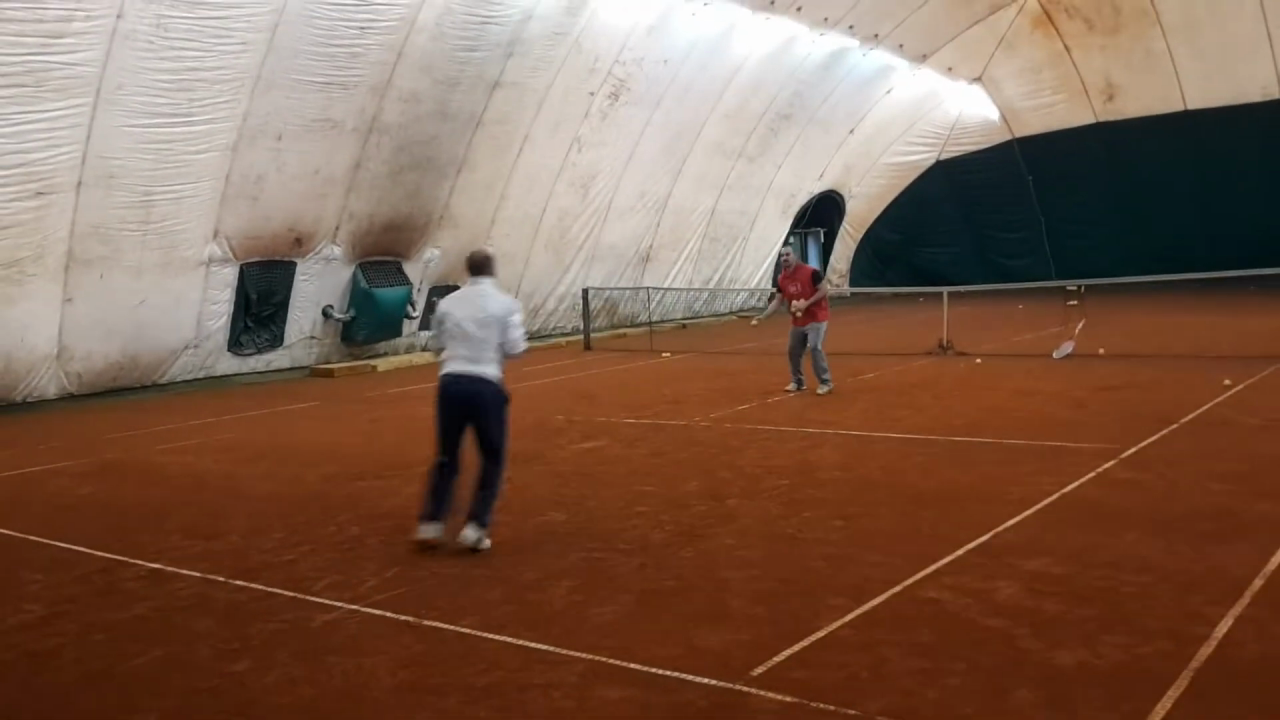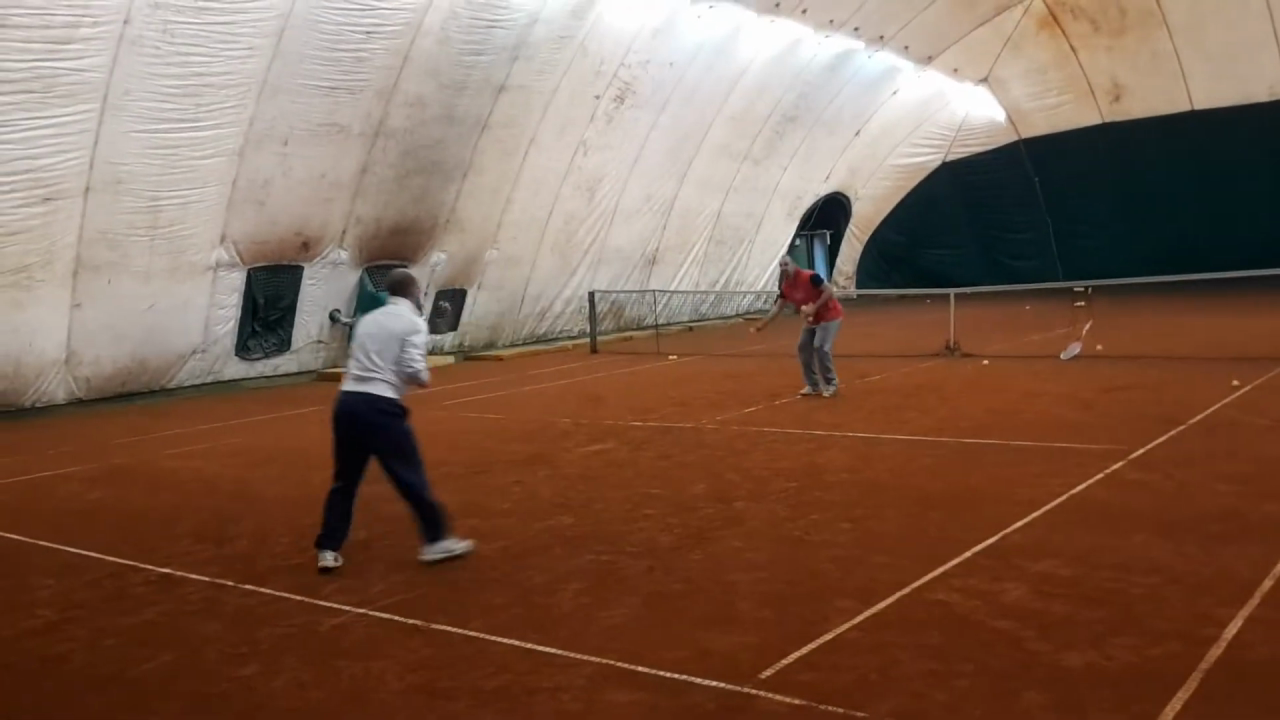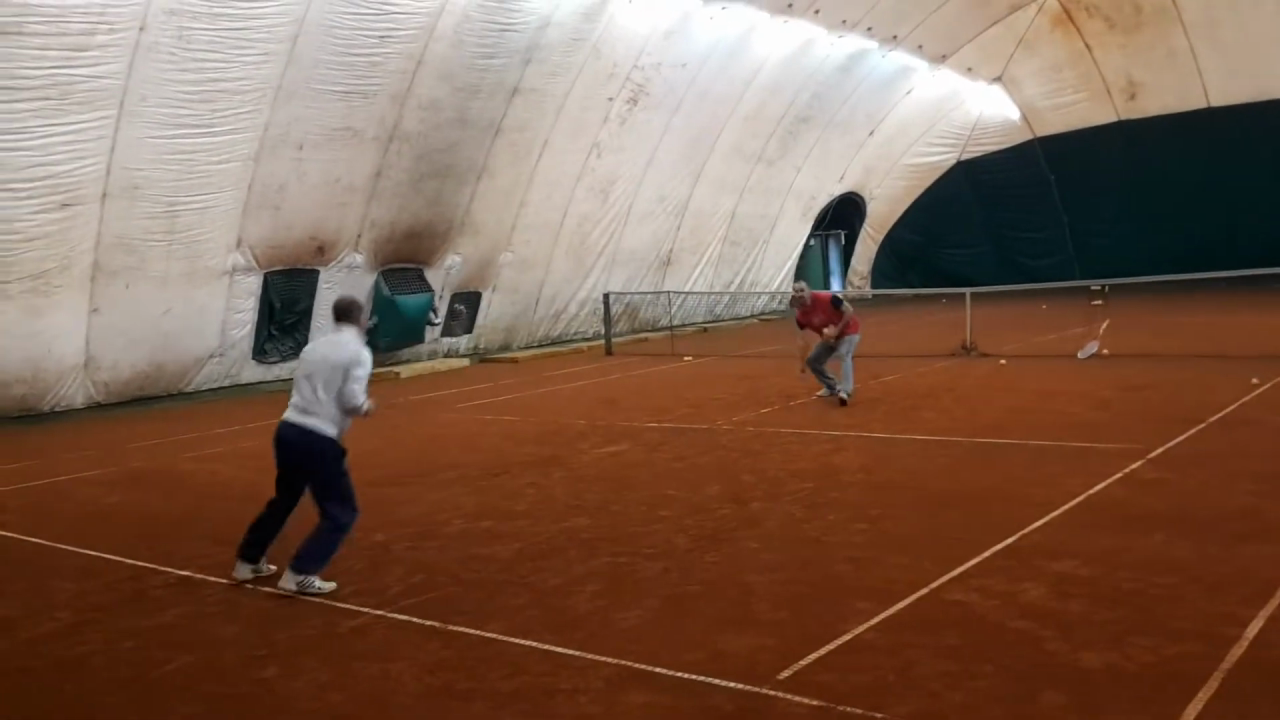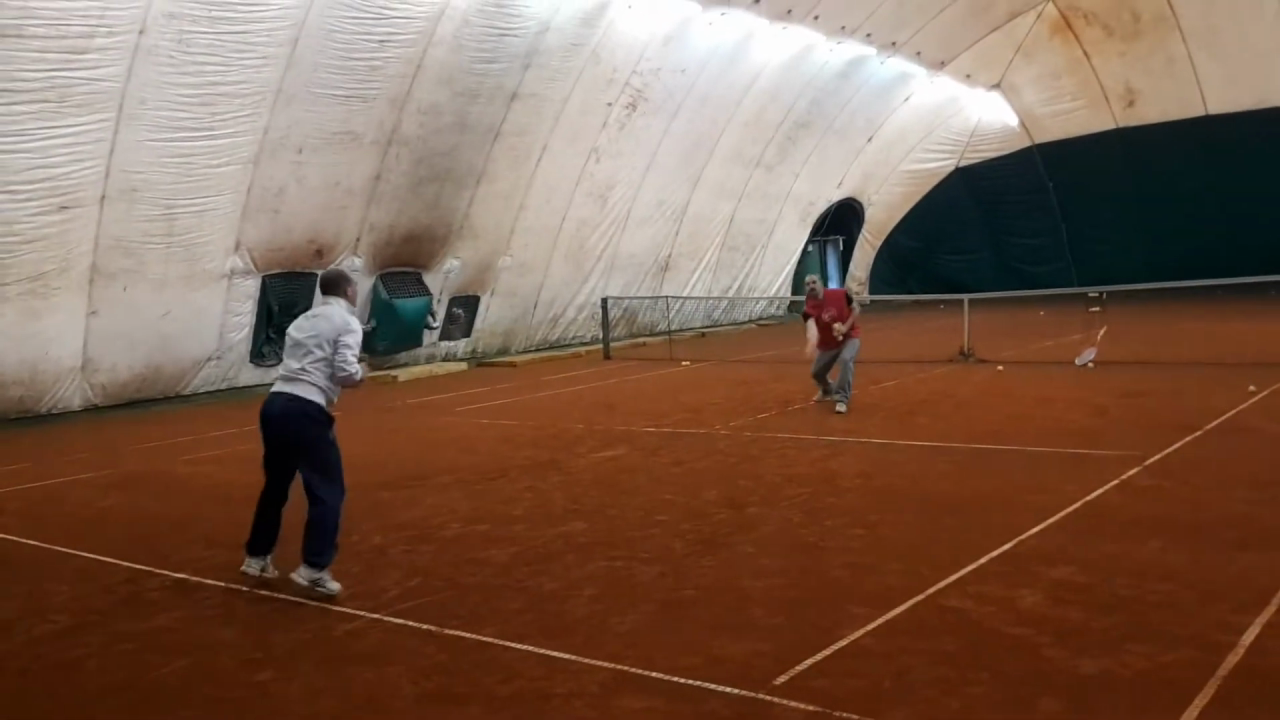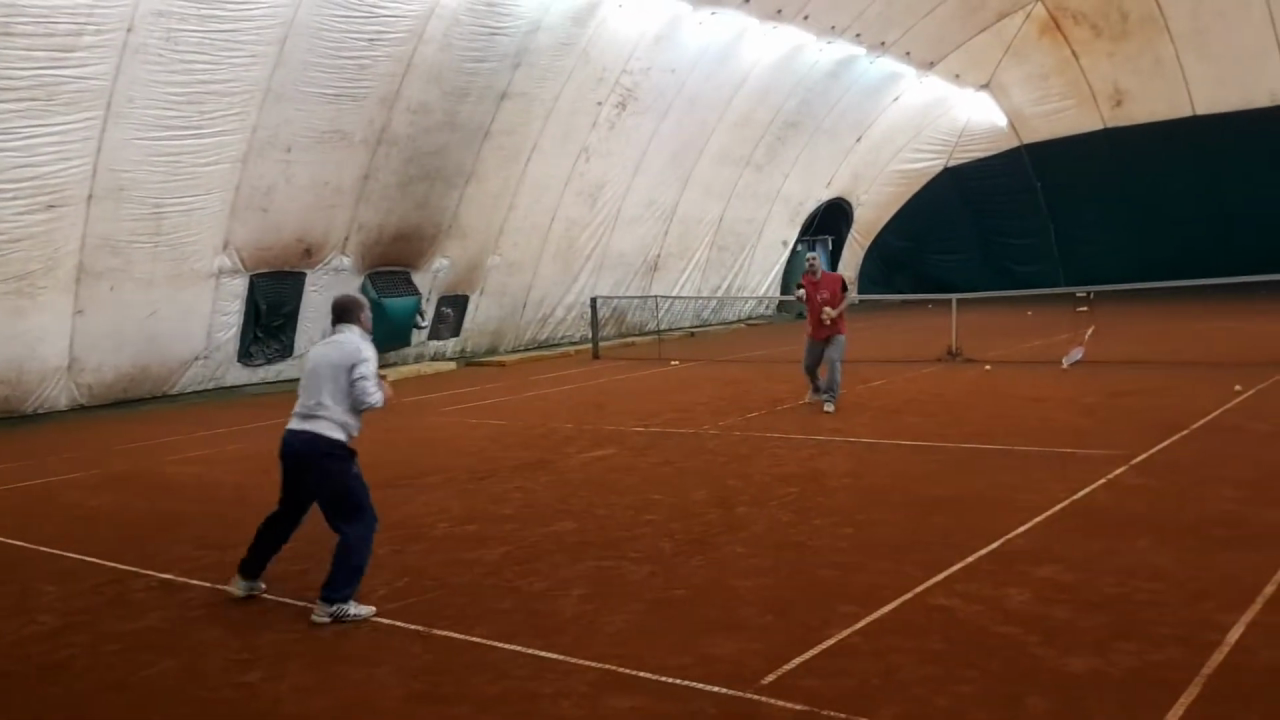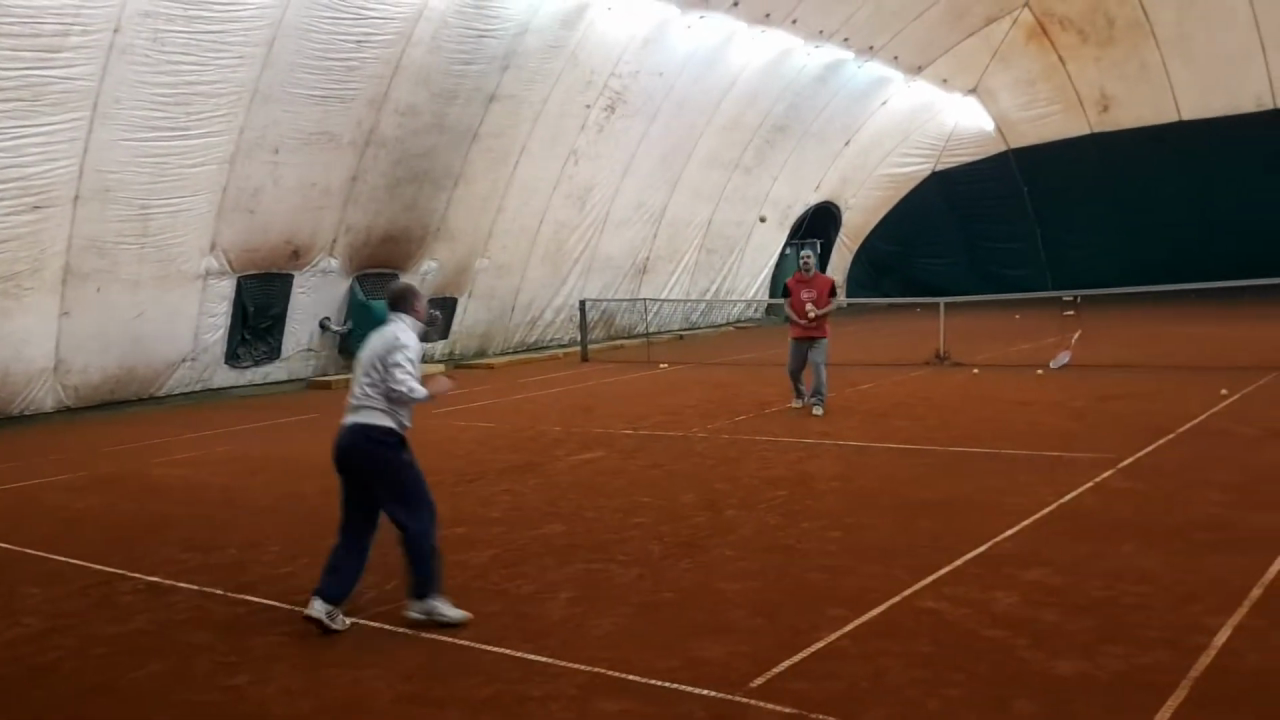
dt=0.3s
person 1, frame 1
left shoulder: (447, 303)
right shoulder: (506, 303)
left elbow: (435, 345)
right elbow: (515, 348)
left hip: (451, 384)
right hip: (485, 386)
left knee: (446, 460)
right knee: (492, 460)
left ankle: (431, 524)
right ankle: (475, 527)
person 1, frame 2
left shoulder: (366, 320)
right shoulder: (414, 323)
right elbow: (413, 368)
right wrist: (423, 379)
left hip: (347, 402)
right hip: (380, 406)
left knee: (345, 481)
right knee: (410, 478)
left ankle: (328, 550)
right ankle: (438, 541)
person 1, frame 3
left shoulder: (312, 347)
right shoulder: (359, 353)
right elbow: (352, 401)
right wrist: (365, 406)
left hip: (287, 431)
right hip: (318, 439)
left knee: (284, 500)
right knee: (341, 512)
left ankle: (247, 562)
right ankle: (300, 574)
person 1, frame 4
left shoulder: (301, 321)
right shoulder: (348, 323)
right elbow: (345, 371)
right wrist: (360, 373)
left hip: (275, 405)
right hip: (306, 412)
left knee: (275, 487)
right knee: (328, 491)
left ankle: (256, 559)
right ankle: (314, 568)
person 1, frame 5
left shoulder: (317, 350)
right shoulder: (361, 349)
right elbow: (365, 401)
left wrist: (371, 393)
right wrist: (382, 395)
left hip: (293, 439)
right hip: (325, 446)
left knee: (287, 514)
right knee: (359, 522)
left ankle: (246, 578)
right ankle: (334, 603)
person 1, frame 6
left shoulder: (376, 338)
right shoulder: (404, 338)
right elbow: (400, 387)
left wrist: (422, 391)
right wrist: (429, 391)
left hip: (351, 437)
right hip: (377, 439)
left knee: (357, 528)
right knee: (418, 515)
left ankle: (326, 603)
right ankle: (426, 600)
